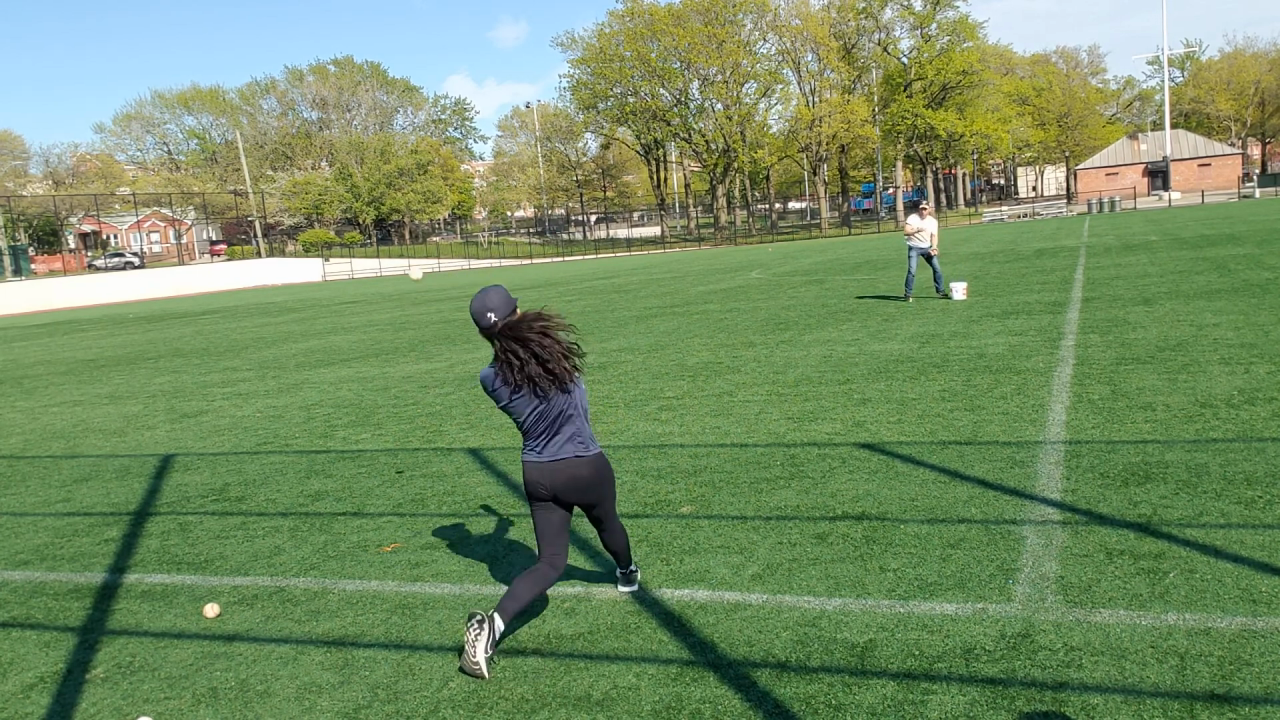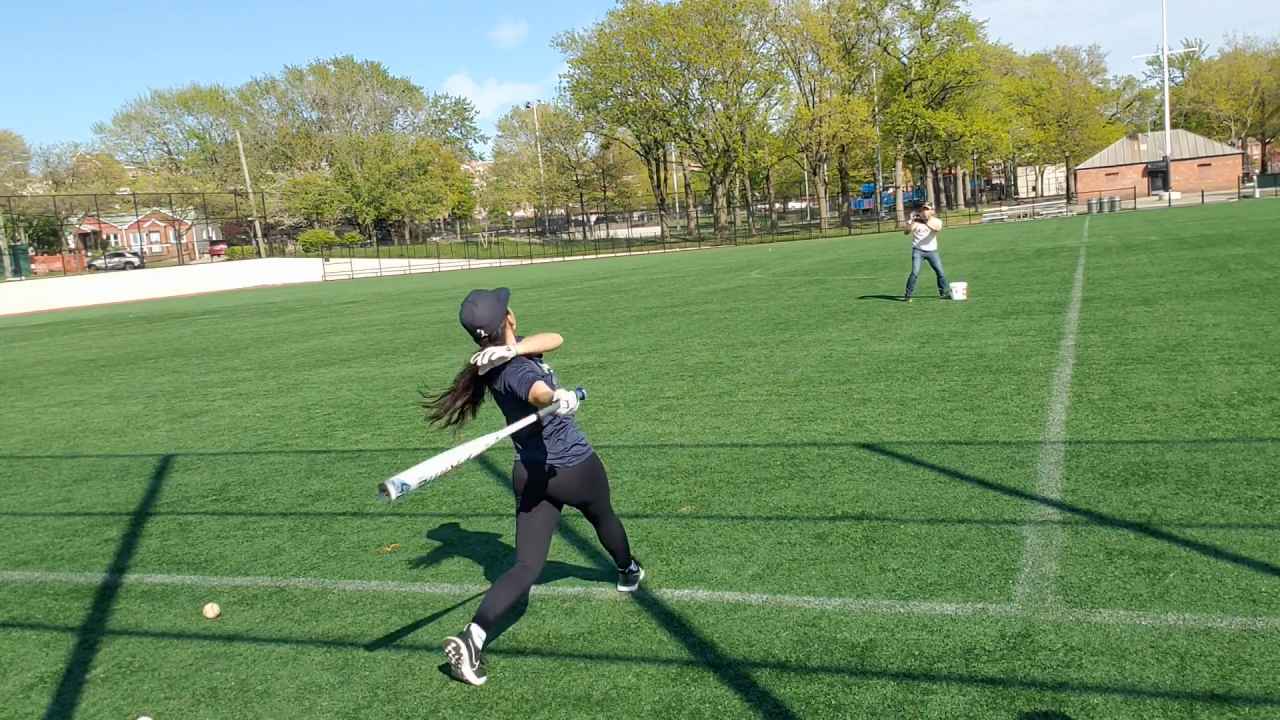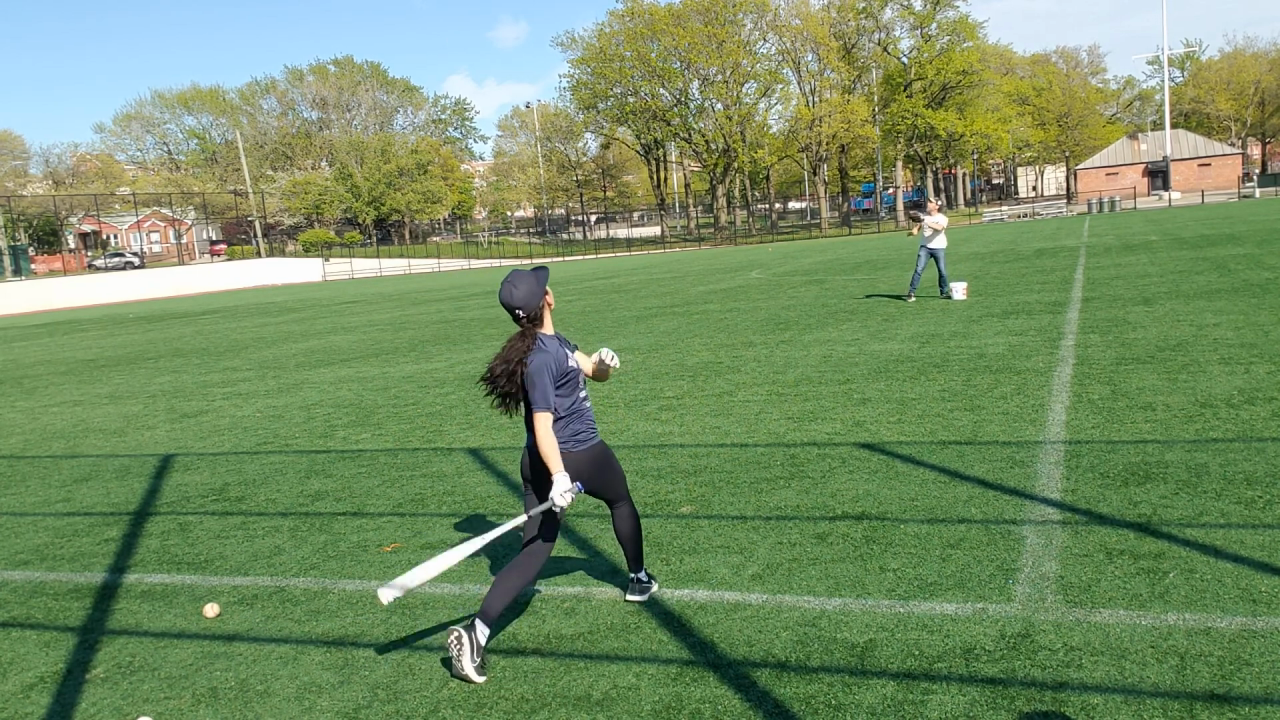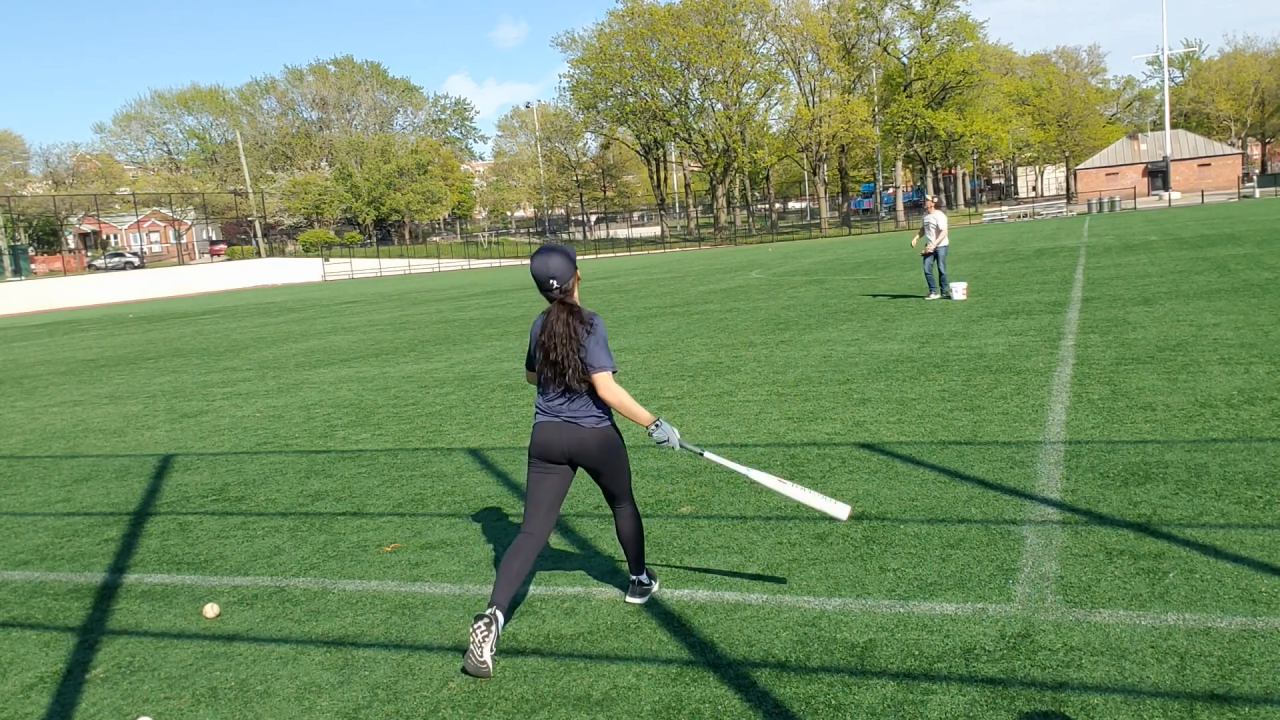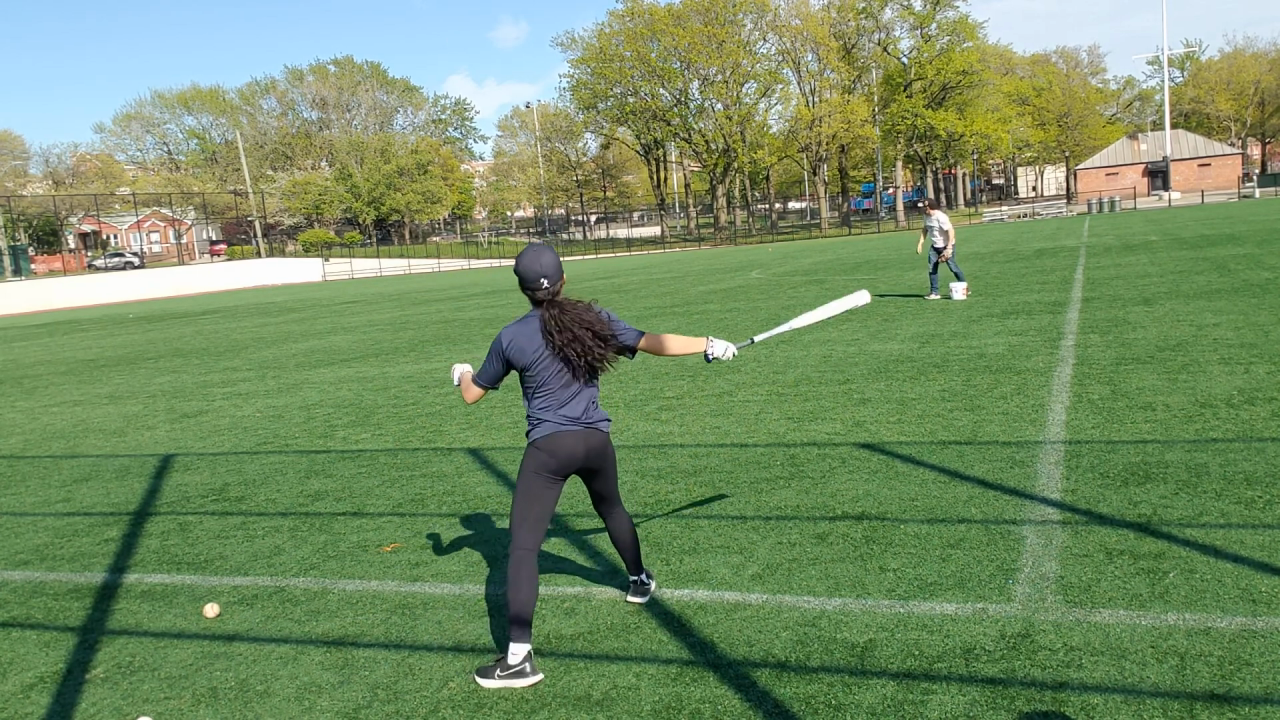
dt=0.3s
person 1, frame 1
left shoulder: (491, 378)
right shoulder: (552, 347)
left hip: (539, 475)
right hip: (586, 464)
left knee: (550, 563)
right knee: (604, 519)
left ankle: (492, 623)
right ankle: (626, 573)
person 1, frame 2
left shoulder: (495, 362)
right shoulder: (515, 369)
left elbow: (553, 340)
right elbow: (541, 393)
left wrist: (511, 349)
right wrist: (559, 399)
left hip: (531, 476)
right hip: (575, 469)
left knee: (526, 566)
right knee: (603, 516)
left ankle: (472, 638)
right ankle: (627, 572)
person 1, frame 3
left shoulder: (552, 342)
right shoulder: (540, 356)
left elbow: (591, 376)
right elbow: (541, 424)
left wrist: (602, 360)
right wrist: (561, 478)
left hip: (539, 461)
right hip: (580, 456)
left knee: (533, 551)
right knee: (622, 502)
left ankle: (475, 631)
right ankle: (638, 579)
person 1, frame 4
left shoulder: (540, 326)
right shoulder: (589, 324)
right elbow: (607, 389)
right wrist: (654, 423)
left hip: (546, 437)
right hip: (593, 435)
left knee: (532, 533)
right knee: (622, 503)
left ankle: (493, 617)
right ankle: (639, 580)
person 1, frame 5
left shoulder: (510, 338)
right shoulder: (595, 319)
left elbow: (473, 392)
right elbow: (653, 343)
left wrist: (461, 375)
right wrist: (711, 345)
left hip: (549, 447)
right hip: (596, 440)
left knee: (522, 547)
right knee: (613, 511)
left ankle: (519, 655)
right ankle: (638, 581)
